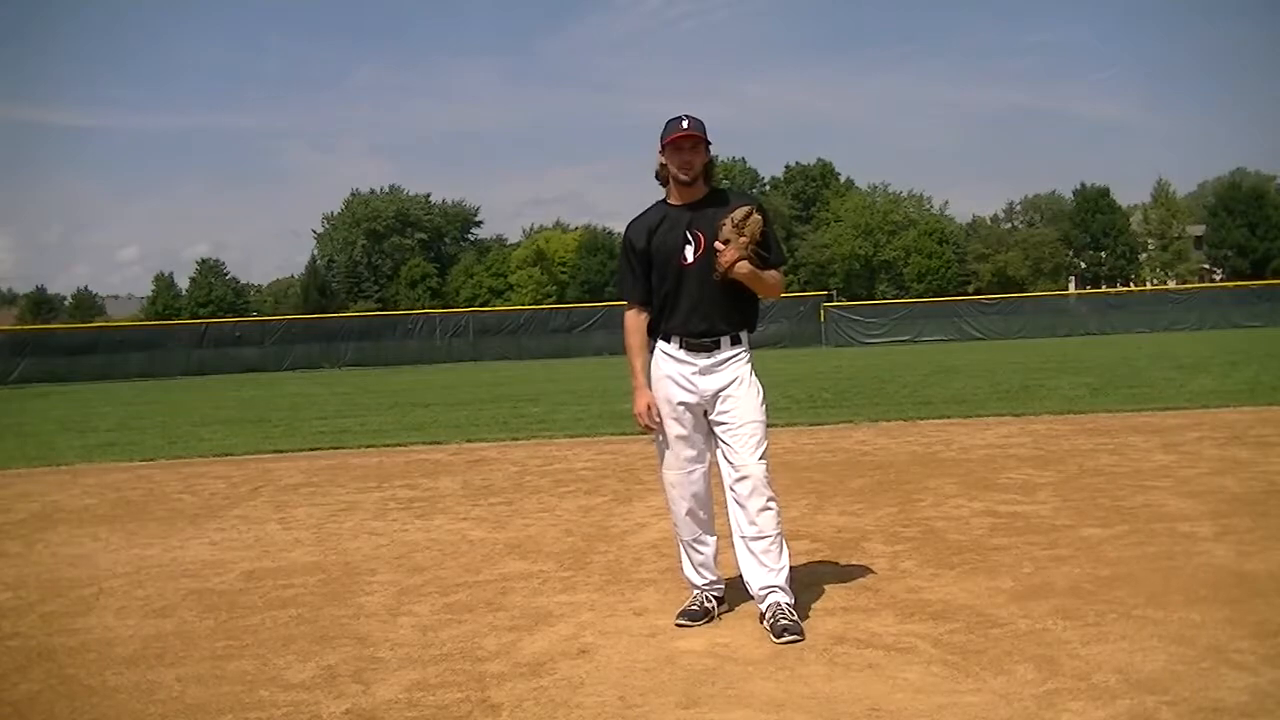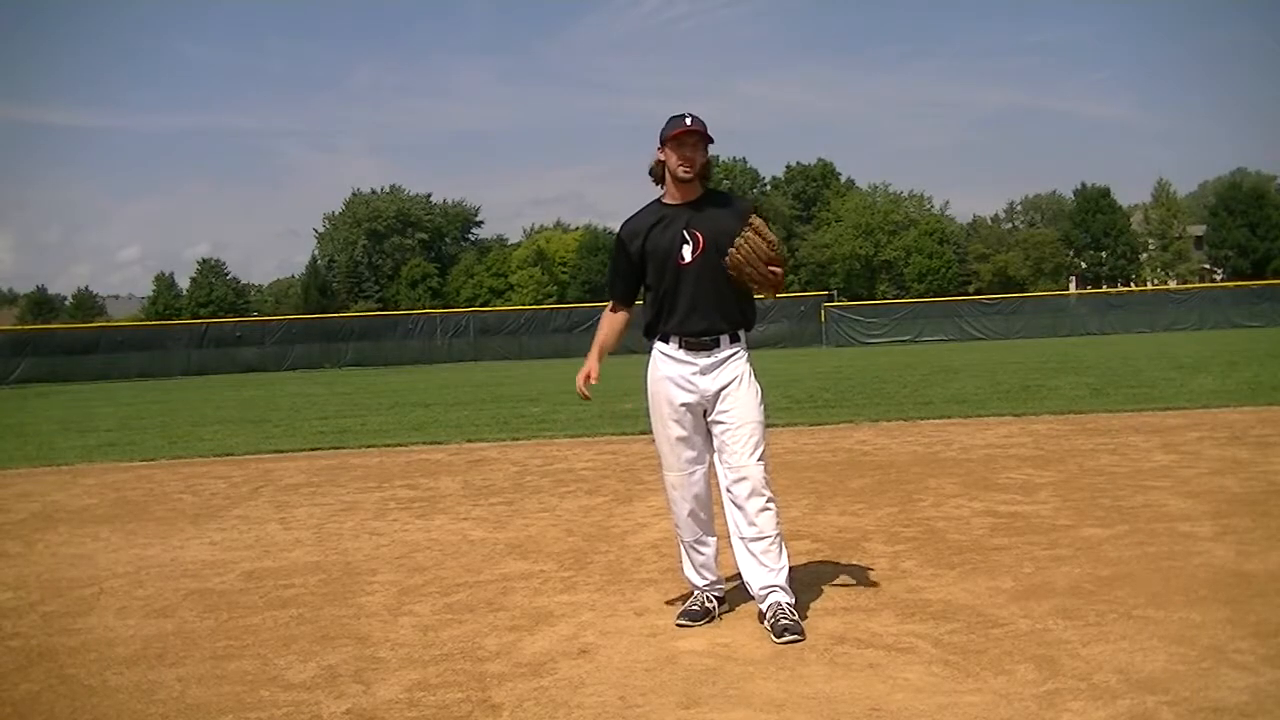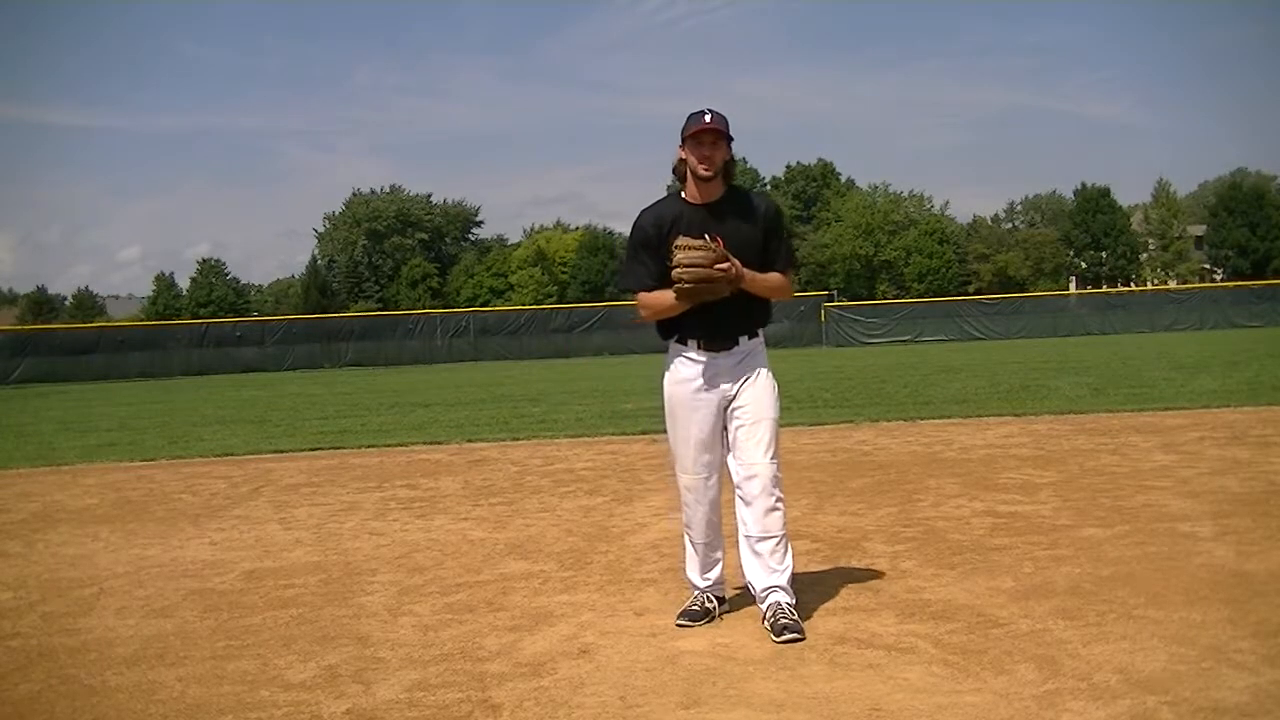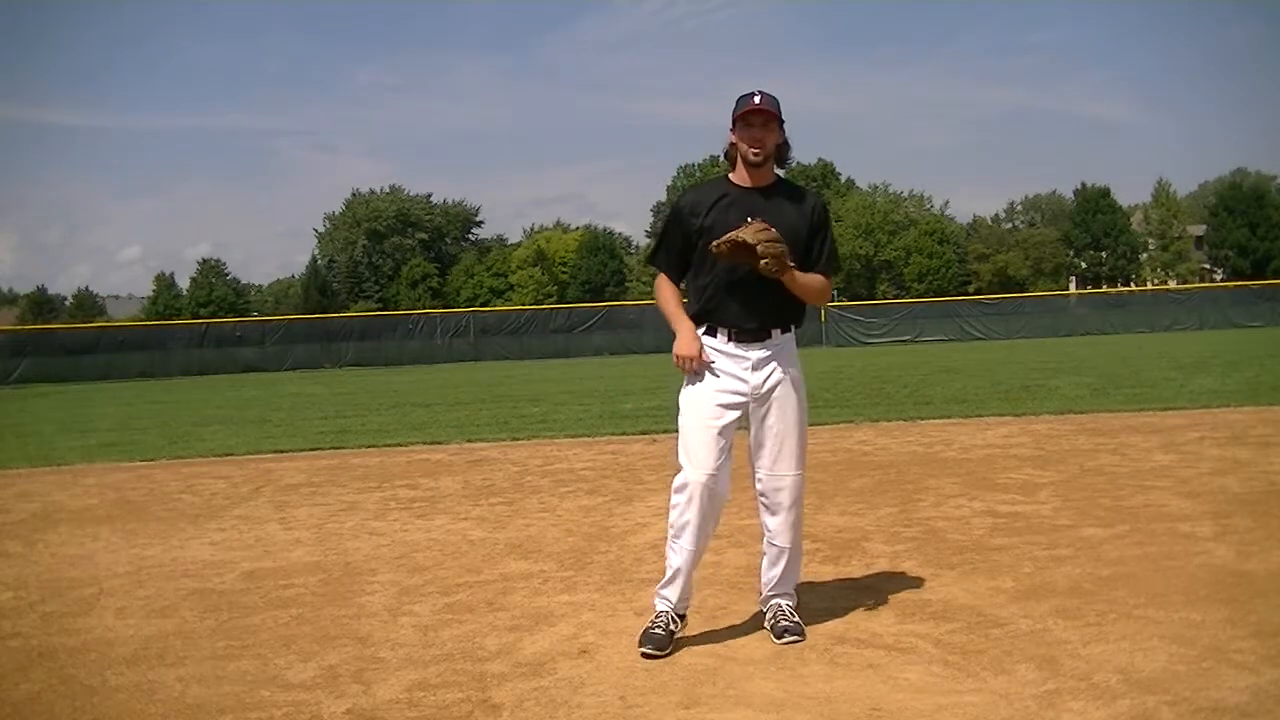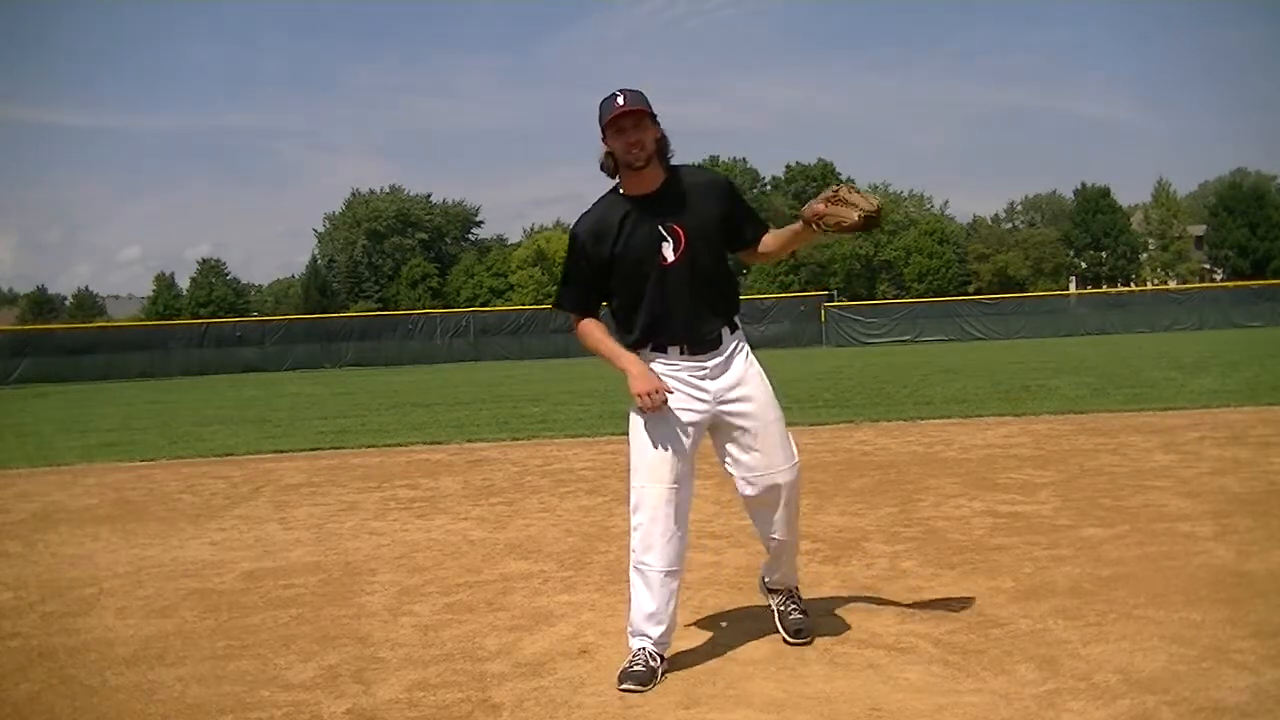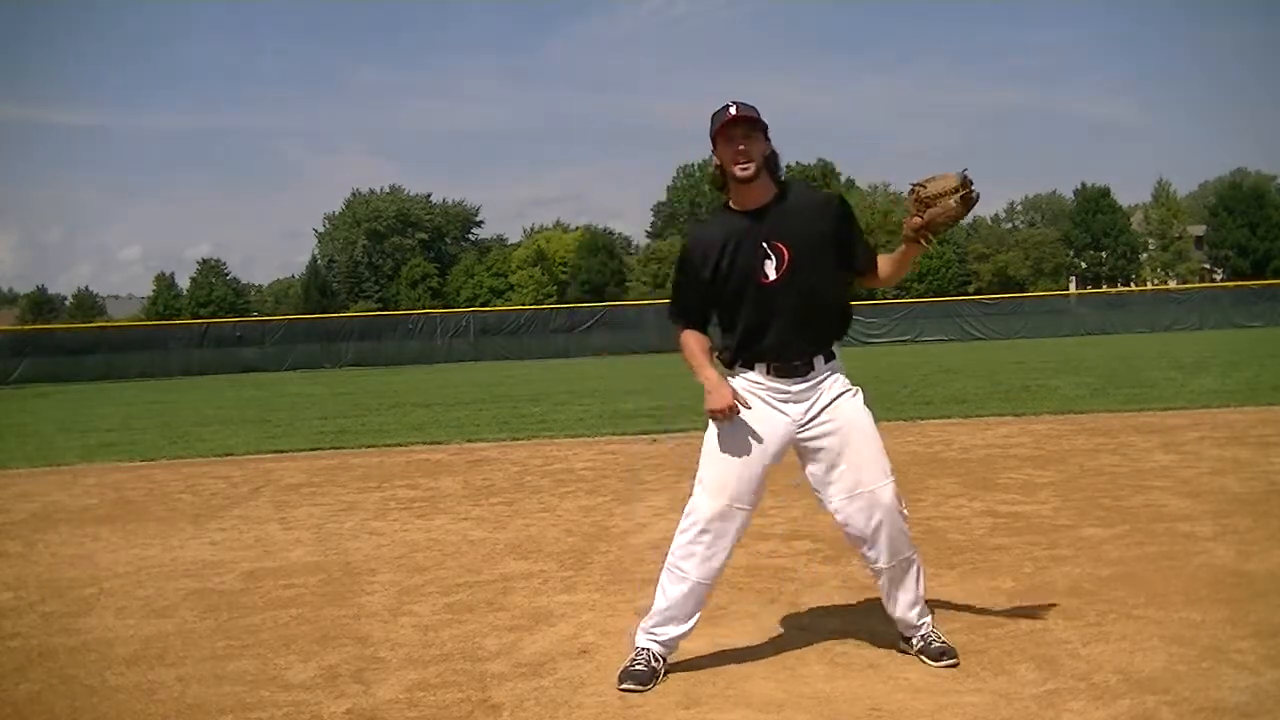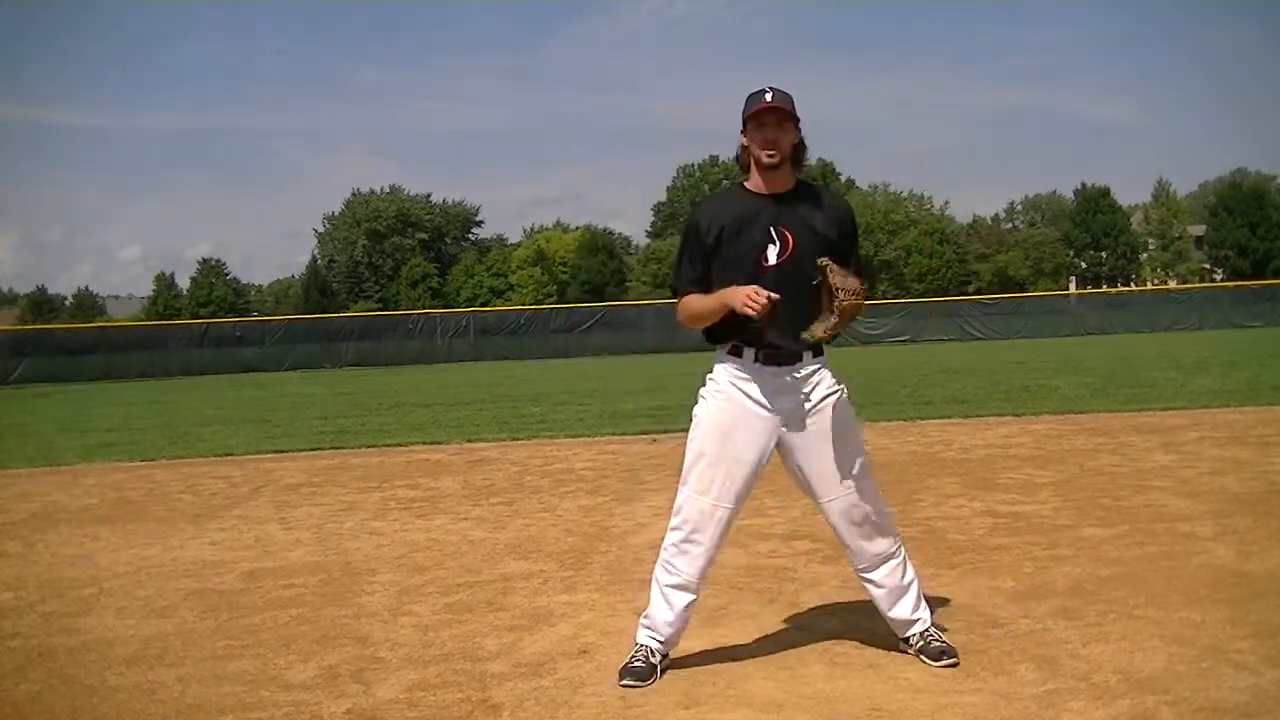
dt=0.7s
person 1, frame 1
left shoulder: (742, 208)
right shoulder: (643, 228)
left elbow: (776, 285)
right elbow: (636, 311)
left wrist: (744, 269)
right wrist: (640, 385)
left hip: (731, 361)
right hip: (672, 365)
left knee: (750, 477)
right knee: (683, 483)
left ankle: (774, 596)
right ankle: (705, 588)
person 1, frame 2
left shoulder: (737, 211)
right shoulder: (637, 228)
right elbow: (620, 305)
left wrist: (769, 276)
right wrist: (595, 357)
left hip: (729, 361)
right hip: (669, 364)
left knee: (747, 478)
right knee: (683, 484)
left ankle: (774, 595)
right ankle: (705, 588)
person 1, frame 3
left shoulder: (759, 211)
right shoulder: (655, 220)
left elbow: (784, 286)
right elbow: (647, 306)
left wrist: (742, 276)
left hip: (748, 358)
right hip: (688, 363)
left knee: (759, 478)
right knee: (696, 484)
left ankle: (775, 596)
right ankle: (706, 589)
person 1, frame 4
left shoulder: (807, 205)
right shoulder: (695, 203)
left elbow: (822, 292)
right elbow: (663, 278)
left wrist: (783, 269)
right wrist: (683, 327)
left hip: (779, 357)
right hip: (714, 358)
left knee: (782, 485)
right knee: (699, 479)
left ankle: (779, 599)
right ankle: (671, 604)
person 1, frame 5
left shoulder: (709, 188)
right shoulder: (593, 227)
left elbow: (754, 248)
right elbow: (580, 318)
left wrist: (807, 230)
right wrist: (632, 368)
left hip: (729, 358)
right hip: (655, 373)
left knee: (776, 476)
right knee: (656, 510)
left ankle: (780, 584)
right ankle: (647, 644)
person 1, frame 6
left shoulder: (822, 208)
right shoulder: (706, 241)
left elbow: (874, 276)
right elbow: (690, 329)
left wrist: (913, 242)
right wrist: (711, 380)
left hip: (824, 387)
right hip: (748, 393)
left knee: (879, 508)
right knee: (707, 523)
left ankle: (915, 625)
right ankle: (653, 644)
person 1, frame 7
left shoulder: (830, 209)
right shoulder: (711, 214)
right elbow: (686, 311)
right wrist: (732, 297)
left hip: (811, 378)
right hip: (736, 380)
left knee: (860, 509)
right knee: (698, 518)
left ankle: (914, 625)
right ankle: (653, 641)
